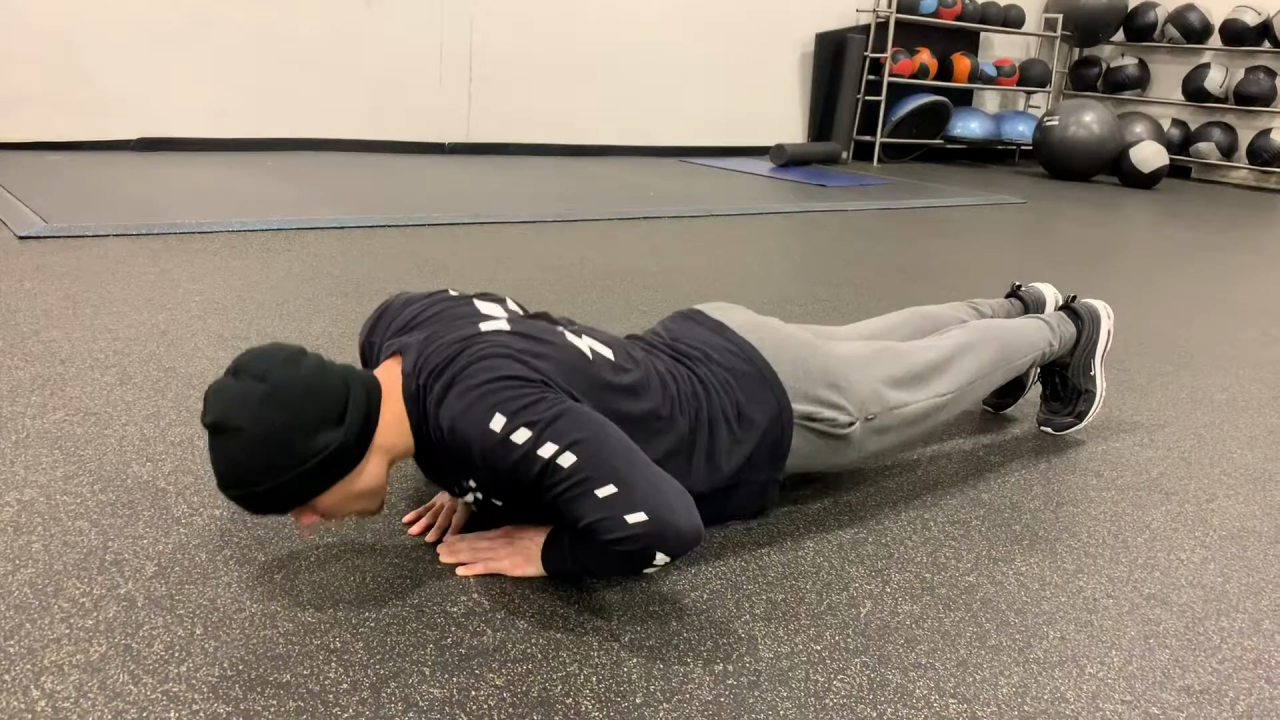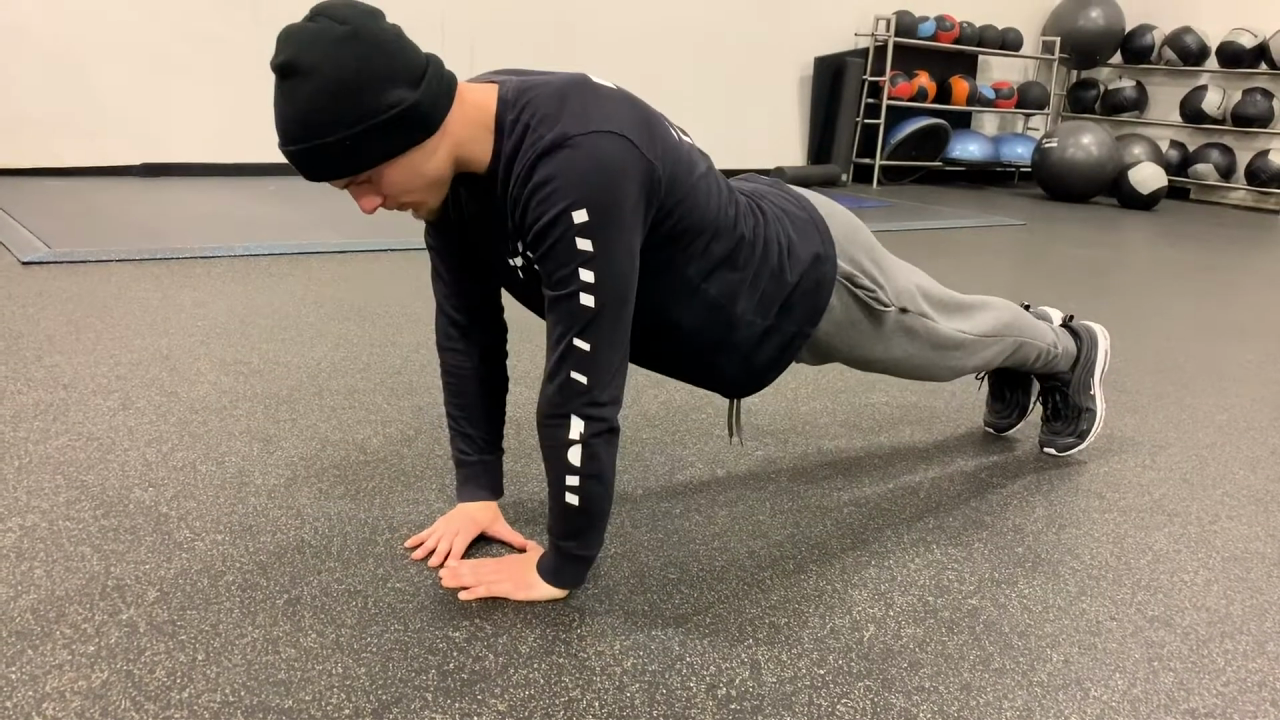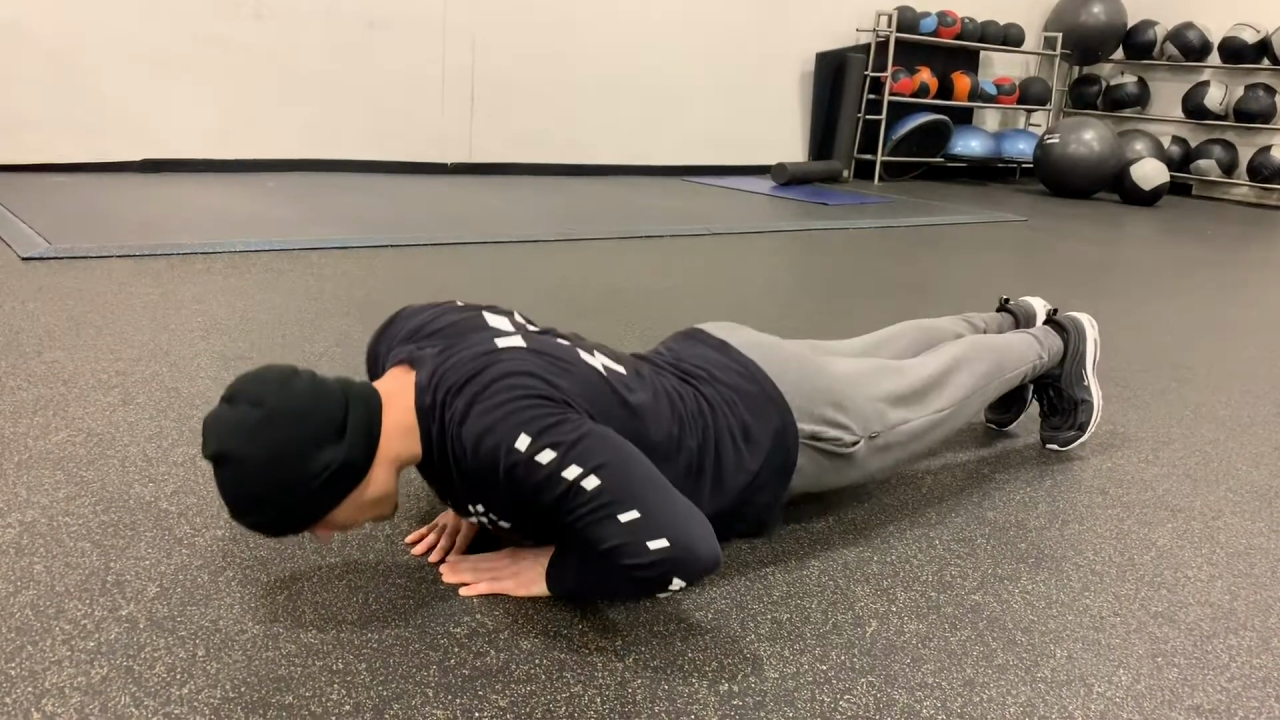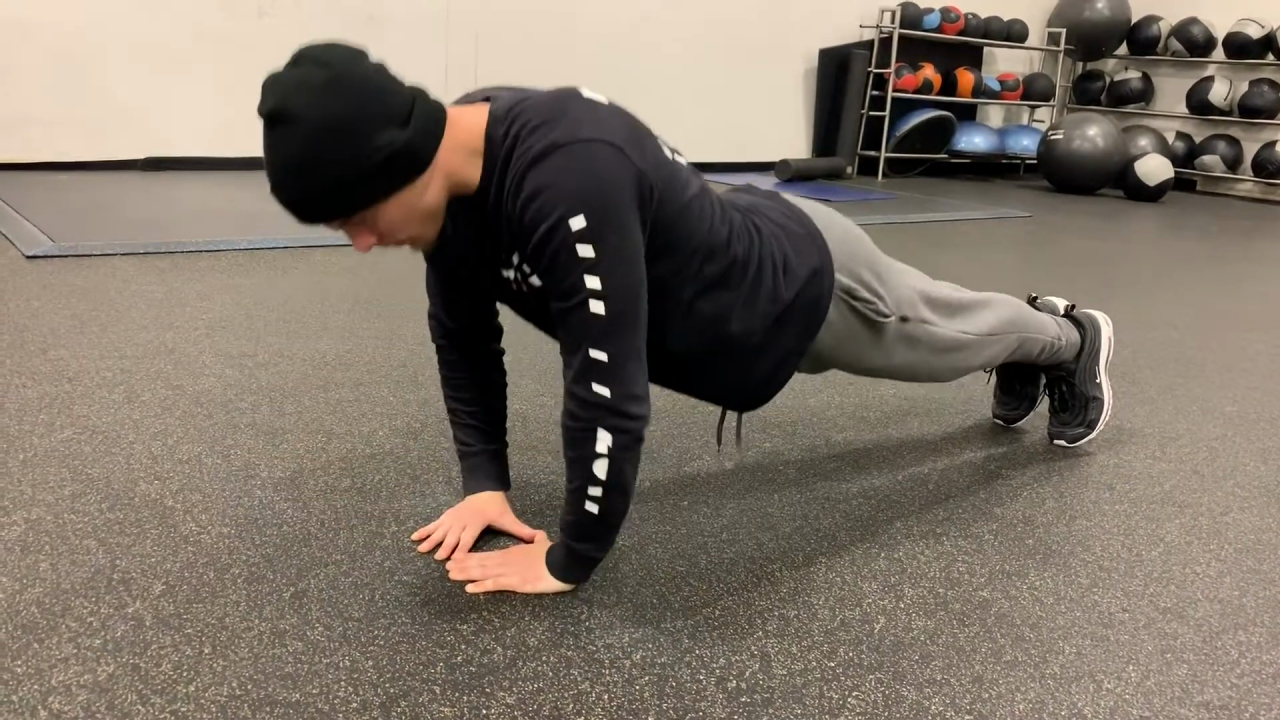
dt=1s
person 1, frame 1
left shoulder: (490, 407)
right shoulder: (389, 337)
left elbow: (665, 523)
left wrist: (542, 548)
right wrist: (471, 484)
left hip: (767, 407)
right hip: (702, 348)
left knee: (921, 377)
right knee: (877, 343)
left ankle: (1067, 331)
right ankle: (1014, 310)
person 1, frame 2
left shoulder: (580, 161)
right shoulder: (457, 149)
left elbow: (583, 385)
right elbow: (468, 330)
left wrist: (561, 567)
right wrist: (478, 492)
left hip: (803, 274)
right hip: (736, 259)
left knee: (945, 340)
right knee: (942, 342)
left ankle: (1067, 352)
right ankle: (1028, 340)
person 1, frame 3
left shoulder: (504, 432)
right shoulder: (397, 347)
left elbow: (682, 545)
left wrist: (549, 567)
right wrist: (480, 501)
left hip: (770, 428)
right hip: (703, 367)
left knee: (915, 397)
right knee: (873, 359)
left ankle: (1053, 345)
right ankle: (1005, 323)
person 1, frame 4
left shoulder: (571, 176)
right shoulder: (450, 162)
left elbow: (608, 392)
right elbow: (463, 334)
left wrist: (570, 562)
right wrist: (485, 484)
left hip: (803, 287)
right hip: (738, 263)
left knee: (948, 338)
right knee: (946, 344)
left ankle: (1069, 341)
right ankle: (1033, 323)
